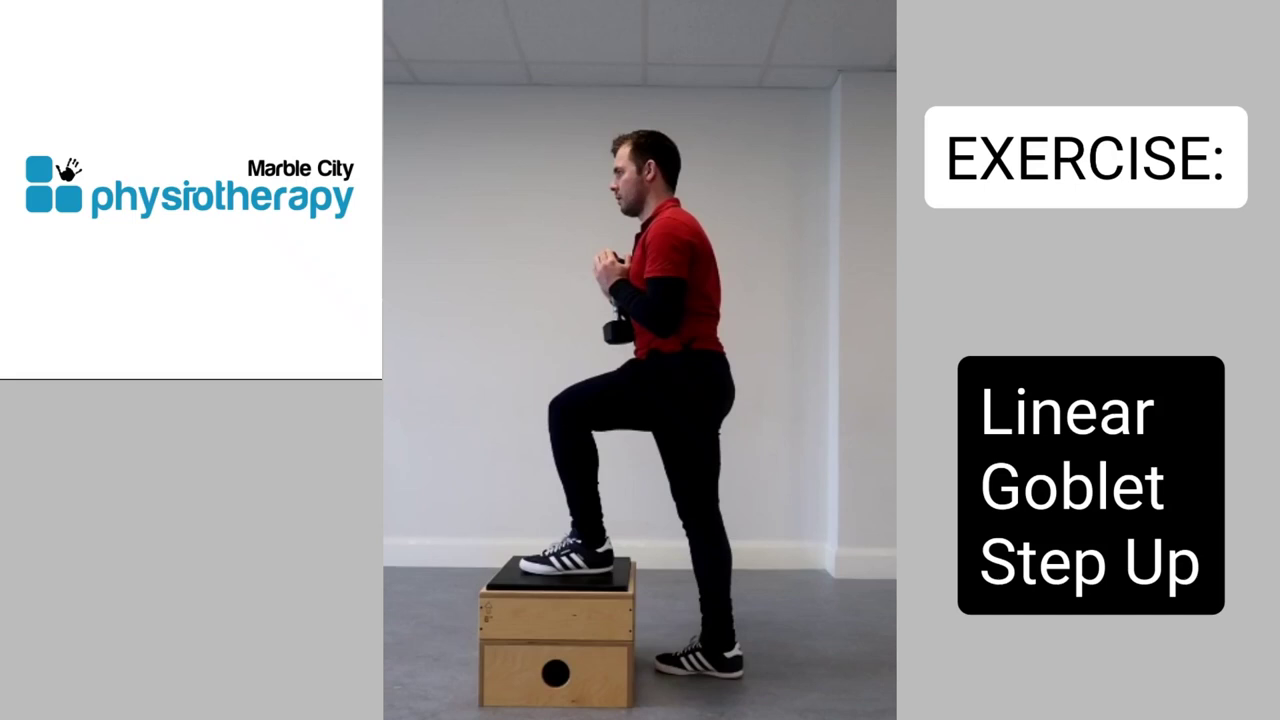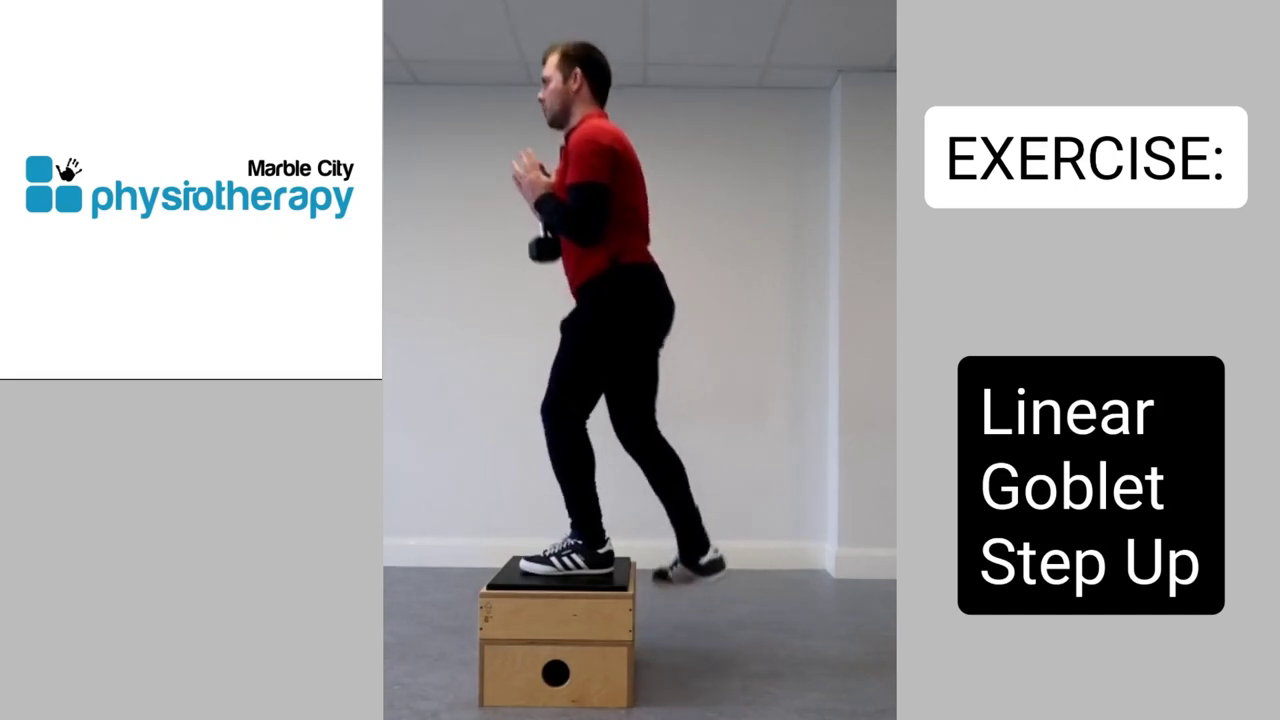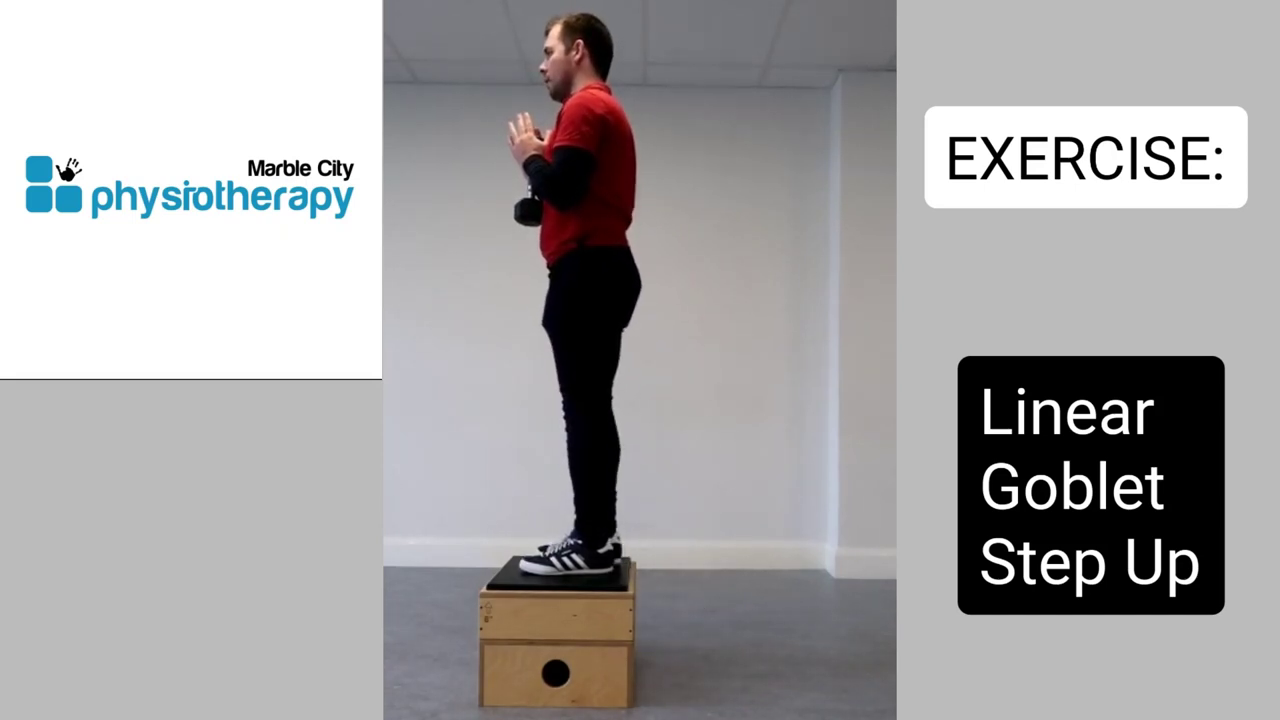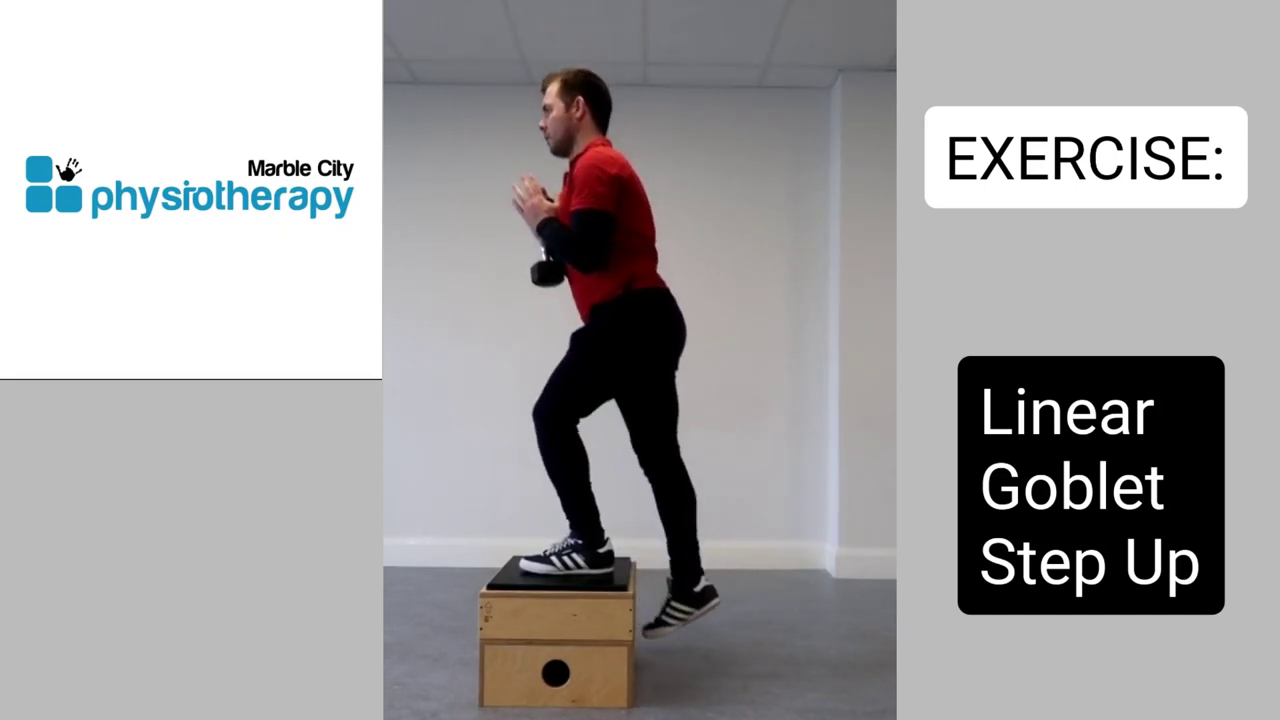
dt=1s
person 1, frame 1
left shoulder: (668, 228)
right shoulder: (666, 227)
left elbow: (663, 318)
left wrist: (615, 286)
right wrist: (625, 285)
left hip: (684, 376)
right hip: (692, 380)
left knee: (569, 411)
right knee: (698, 514)
left ankle: (588, 542)
right ankle: (719, 645)
person 1, frame 2
left shoulder: (590, 138)
right shoulder: (597, 138)
left elbow: (584, 228)
left wrist: (539, 197)
right wrist: (550, 198)
left hip: (618, 298)
right hip: (634, 295)
left knee: (561, 413)
right knee: (637, 430)
left ankle: (588, 545)
right ankle: (695, 550)
person 1, frame 3
left shoulder: (585, 107)
right shoulder: (602, 110)
left elbow: (563, 190)
left wrist: (529, 156)
right wrist: (544, 160)
left hip: (588, 275)
right hip: (602, 272)
left knee: (584, 408)
right knee: (590, 408)
left ankle: (591, 543)
right ankle: (597, 535)
person 1, frame 4
left shoulder: (595, 166)
right shoulder: (598, 166)
left elbow: (587, 253)
left wrist: (541, 220)
right wrist: (553, 220)
left hip: (631, 320)
right hip: (645, 322)
left knee: (553, 416)
right knee: (659, 458)
left ankle: (589, 547)
right ankle: (689, 585)
